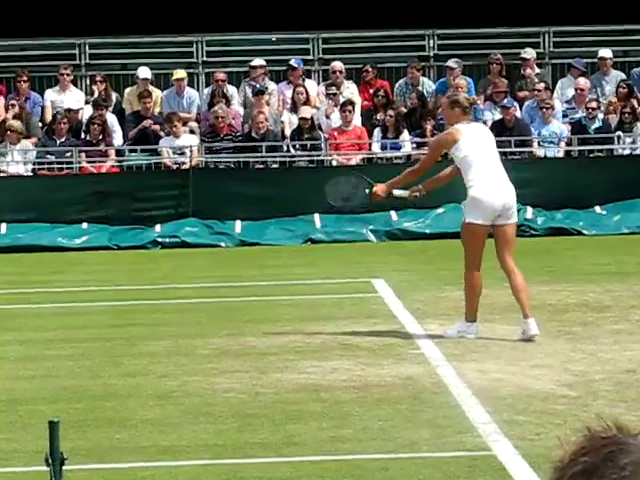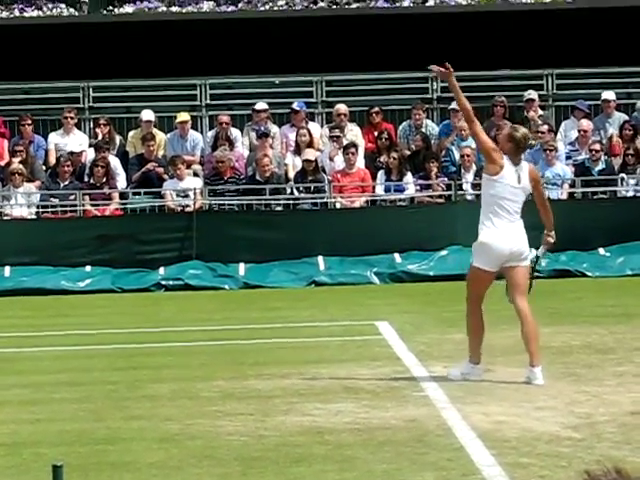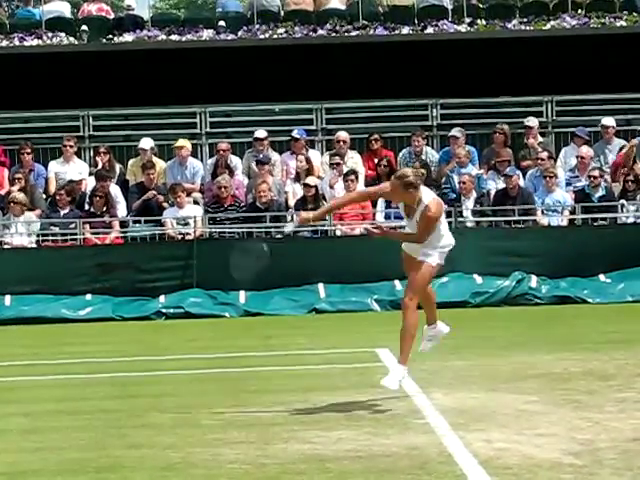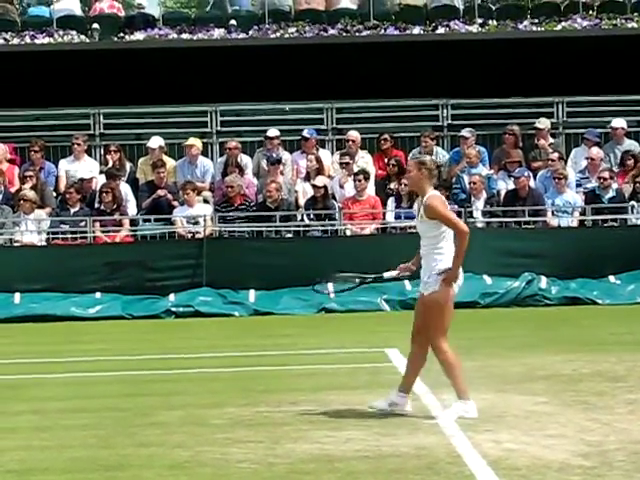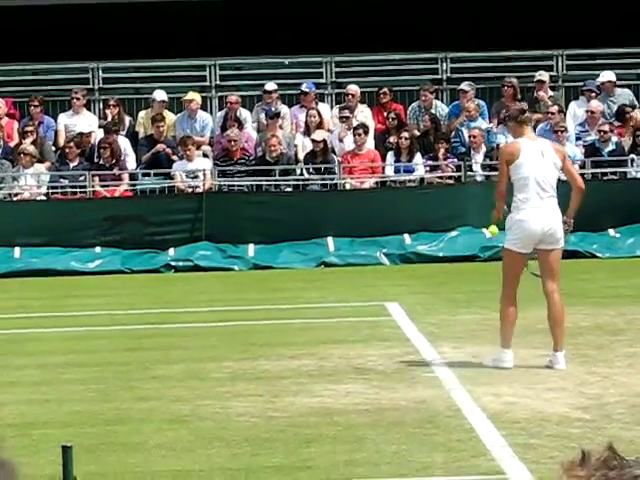
dt=1s
person 1, frame 1
left shoulder: (449, 136)
right shoulder: (483, 129)
left elbow: (418, 169)
left wrist: (387, 187)
right wrist: (424, 188)
left hip: (482, 198)
right hip: (507, 193)
left knee: (473, 265)
right knee: (509, 263)
left ankle: (470, 324)
right ankle: (529, 321)
person 1, frame 2
left shoulder: (495, 161)
right shoulder: (531, 172)
left elbow: (471, 120)
right elbow: (543, 206)
left wrist: (453, 84)
right wrist: (550, 231)
left hip: (491, 245)
right hip: (518, 243)
left knee: (473, 304)
right knee: (521, 305)
left ankle: (473, 365)
right ankle: (535, 369)
person 1, frame 3
left shoulder: (431, 208)
right shoulder: (394, 190)
left elbow: (421, 237)
right elbow: (356, 195)
left wrist: (391, 234)
right wrist: (318, 213)
left hip: (433, 247)
right hip: (412, 242)
left knee: (409, 301)
right knee: (418, 287)
left ankle: (400, 368)
right ankle: (434, 325)
person 1, frame 4
left shoulder: (432, 201)
right shoulder: (423, 200)
left elbow: (463, 231)
left wrist: (454, 269)
right wrist: (416, 262)
left hip: (441, 276)
right hip: (431, 274)
left knee: (437, 342)
right knee: (418, 338)
left ankle: (465, 402)
right ankle: (401, 397)
person 1, frame 5
left shoulder: (509, 149)
right shoulder: (556, 149)
left elbow: (501, 190)
right elbow: (579, 186)
left wrist: (499, 211)
right wrist: (568, 217)
left hip: (523, 221)
right hip: (552, 220)
left knee: (509, 291)
right knee: (552, 289)
left ankle: (505, 352)
right ankle: (558, 354)
